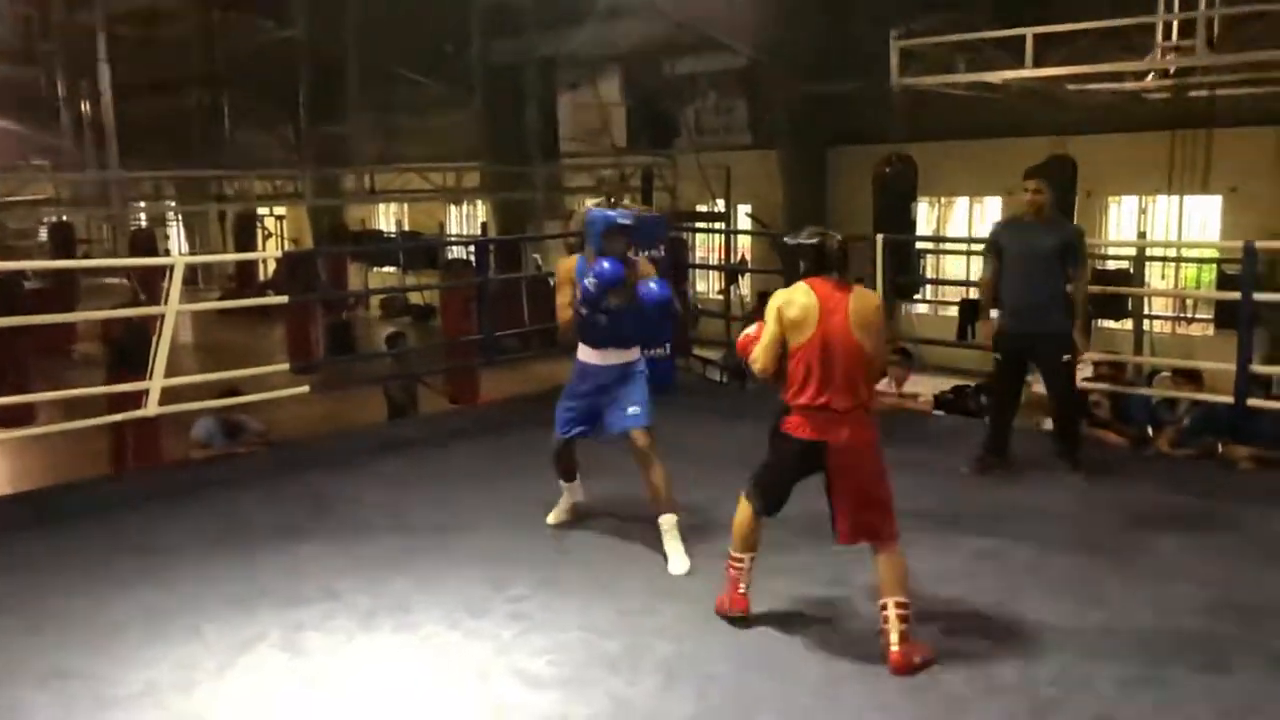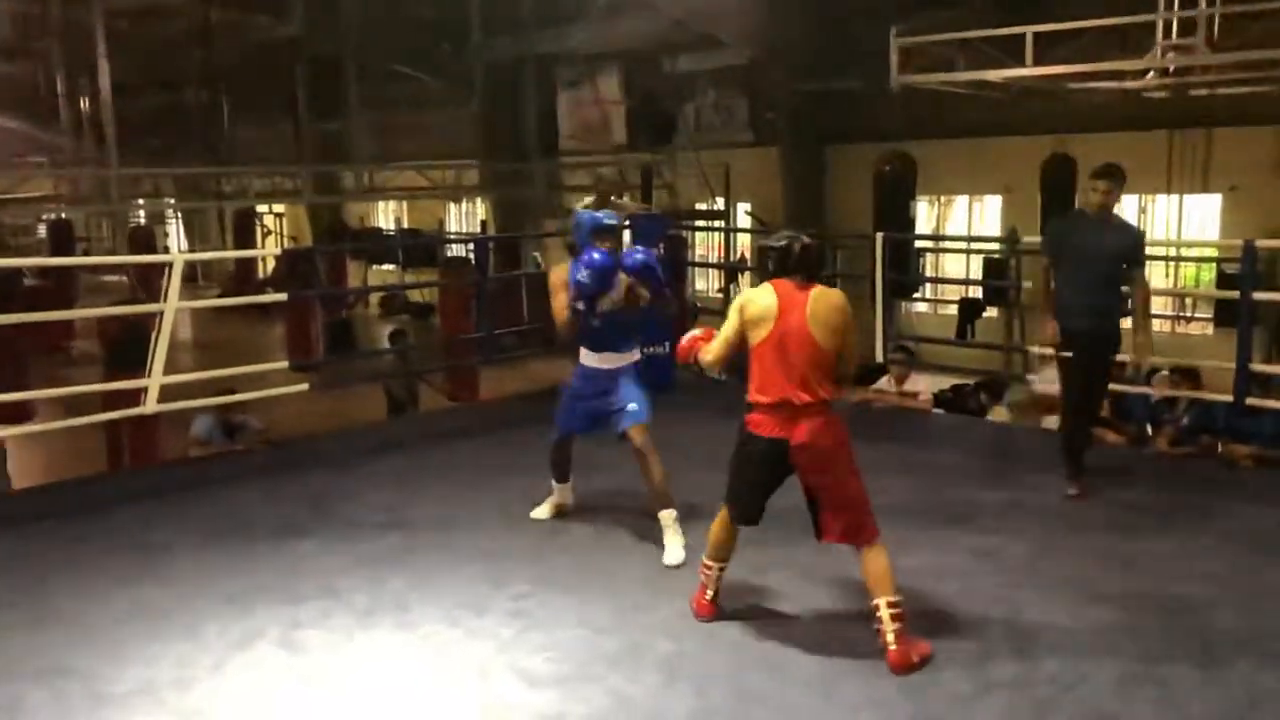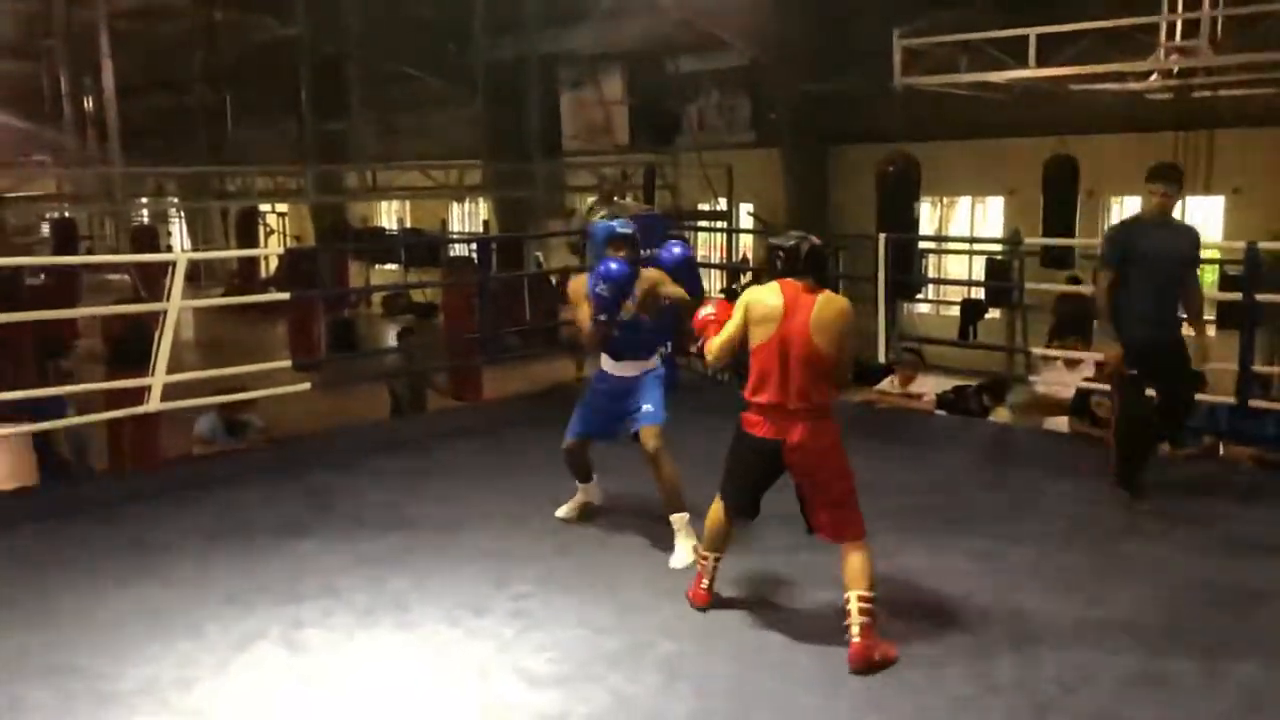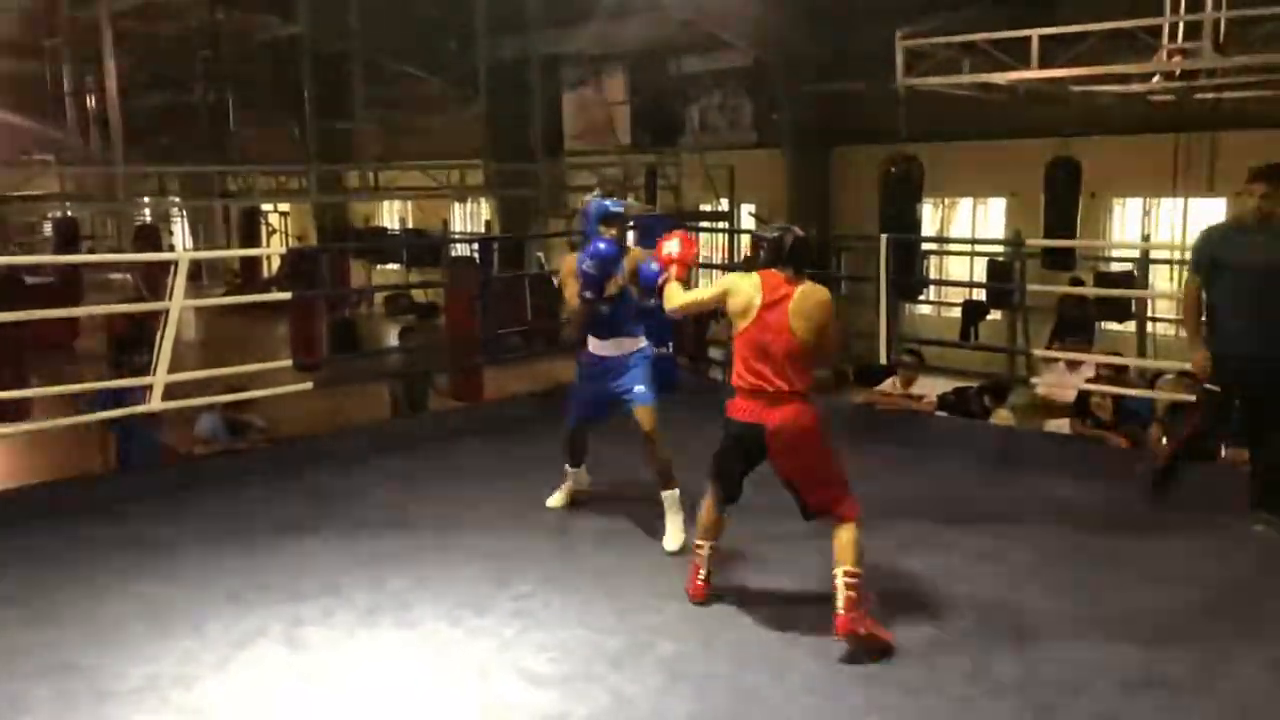
dt=0.5s
person 1, frame 1
left shoulder: (786, 300)
right shoulder: (870, 303)
left elbow: (763, 368)
right elbow: (877, 369)
left wrist: (752, 345)
left hip: (801, 429)
right hip: (855, 431)
left knee: (754, 500)
right knee: (884, 537)
left ankle: (736, 594)
right ankle: (898, 643)
person 1, frame 2
left shoulder: (751, 300)
right shoulder: (835, 303)
left elbow: (712, 358)
right elbow: (848, 371)
left wrist: (694, 346)
left hip: (764, 430)
right hip: (819, 430)
left knee: (731, 512)
right knee: (865, 535)
left ankle: (706, 596)
right ankle: (897, 643)
person 1, frame 3
left shoulder: (755, 298)
right shoulder: (839, 309)
left elbow: (714, 356)
right elbow: (842, 375)
left wrist: (709, 329)
left hip: (760, 427)
right hip: (814, 431)
left knee: (727, 503)
right knee: (851, 536)
left ankle: (702, 586)
right ankle: (863, 639)
person 1, frame 4
left shoulder: (737, 285)
right shoulder: (818, 297)
left elbow: (674, 305)
right elbow: (827, 354)
left wrist: (673, 272)
left hip: (747, 415)
right hip: (797, 419)
left knee: (716, 494)
right knee: (843, 514)
left ankle: (700, 578)
right ankle: (848, 612)
person 2, frame 1
left shoulder: (640, 269)
right shoulder: (570, 268)
left elbow: (665, 314)
right elbow: (564, 325)
left wrist: (661, 306)
right wrist: (586, 298)
left hip: (627, 369)
right hip: (588, 368)
left knee: (643, 445)
right knee: (561, 442)
left ankle: (671, 535)
right ankle: (571, 495)
person 2, frame 2
left shoulder: (629, 268)
right shoulder: (562, 275)
left elbow: (661, 297)
right elbow: (564, 328)
left wrist: (654, 278)
right wrist: (582, 295)
left hip: (626, 371)
right hip: (588, 370)
left knee: (641, 443)
right knee: (559, 438)
left ankle: (671, 528)
right ankle: (561, 494)
person 2, frame 3
left shoulder: (650, 279)
right shoulder: (580, 286)
left elbow: (689, 303)
right elbow: (591, 340)
left wrist: (686, 275)
right wrist: (602, 305)
left hip: (645, 376)
right hip: (608, 375)
left knee: (653, 446)
right knee: (572, 446)
left ankle: (683, 533)
right ankle: (588, 493)
person 2, frame 4
left shoulder: (635, 258)
right shoulder: (574, 264)
left elbow: (661, 293)
right elbow: (577, 319)
left wrist: (662, 283)
right wrist: (590, 283)
left hip: (633, 356)
right hip: (596, 357)
left knee: (648, 426)
right knee: (576, 427)
left ankle: (673, 509)
right ankle: (574, 479)
person 3, frame 1
left shoulder: (1067, 233)
right shoulder: (1003, 230)
left elbow: (1079, 281)
right elbow: (990, 276)
left wrist: (1079, 328)
right wrist: (986, 317)
left hip: (1054, 330)
right hip: (1012, 328)
left knee: (1064, 396)
right knee: (1003, 394)
left ankle: (1072, 460)
right ankle: (993, 453)
person 3, frame 2
left shoulder: (1130, 235)
right shoulder: (1063, 226)
left elbow: (1138, 284)
right elbow: (1045, 274)
left wrist: (1142, 330)
right wrist: (1050, 318)
left hip: (1107, 329)
right hip: (1070, 325)
left knee: (1092, 400)
right knee: (1073, 396)
left ankle: (1073, 457)
right ankle: (1073, 471)
person 3, frame 3
left shoulder: (1188, 237)
right shoulder: (1122, 234)
left elbow: (1191, 288)
right elbow: (1104, 288)
left wrist: (1200, 333)
right wrist: (1111, 339)
left hip: (1169, 338)
right hip: (1131, 339)
left knee: (1182, 405)
right knee: (1130, 411)
left ankle: (1134, 460)
right ankle: (1126, 480)
person 3, frame 4
right shoulder: (1217, 238)
right elbow: (1192, 292)
right wrist: (1197, 344)
right hip: (1223, 353)
right knee: (1210, 425)
right ankle: (1165, 474)
